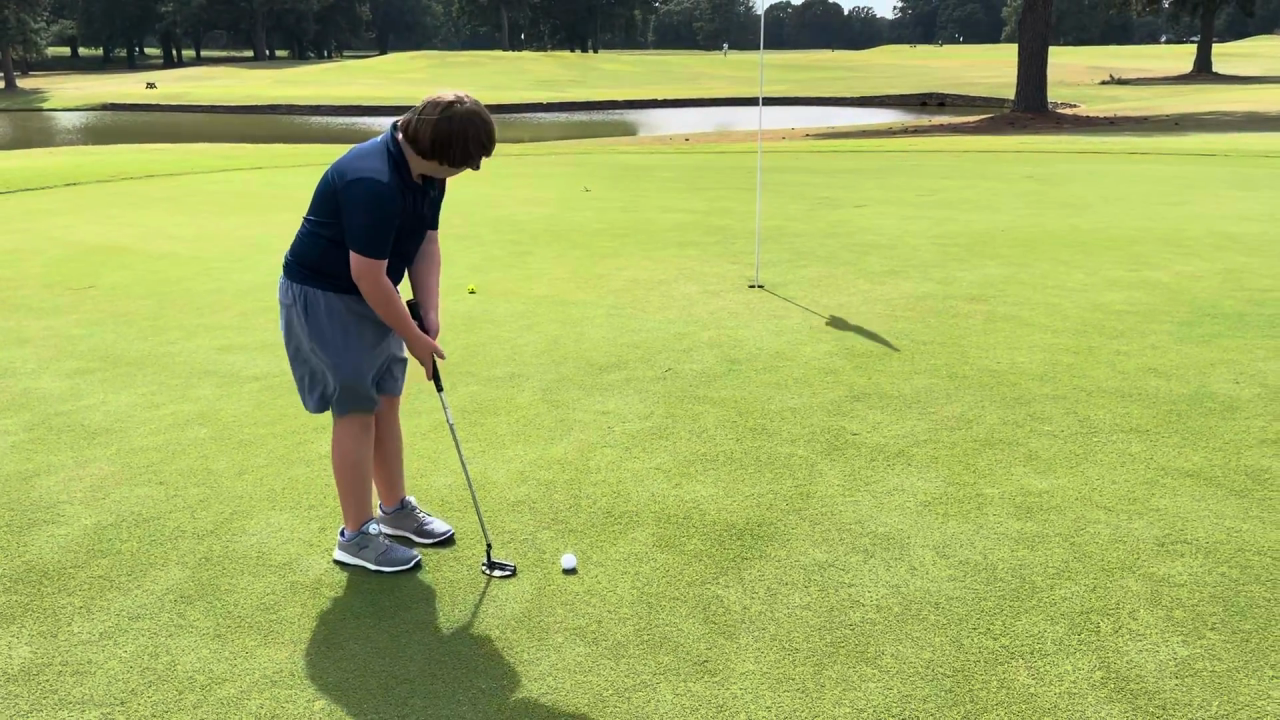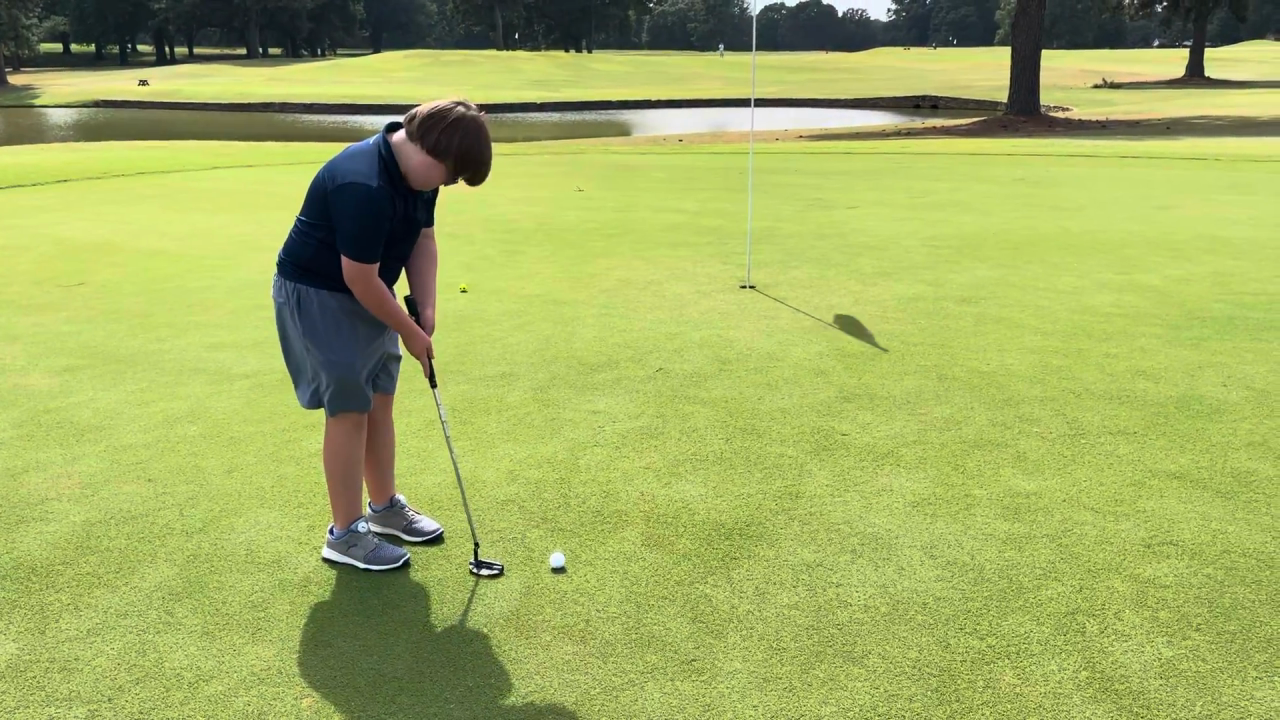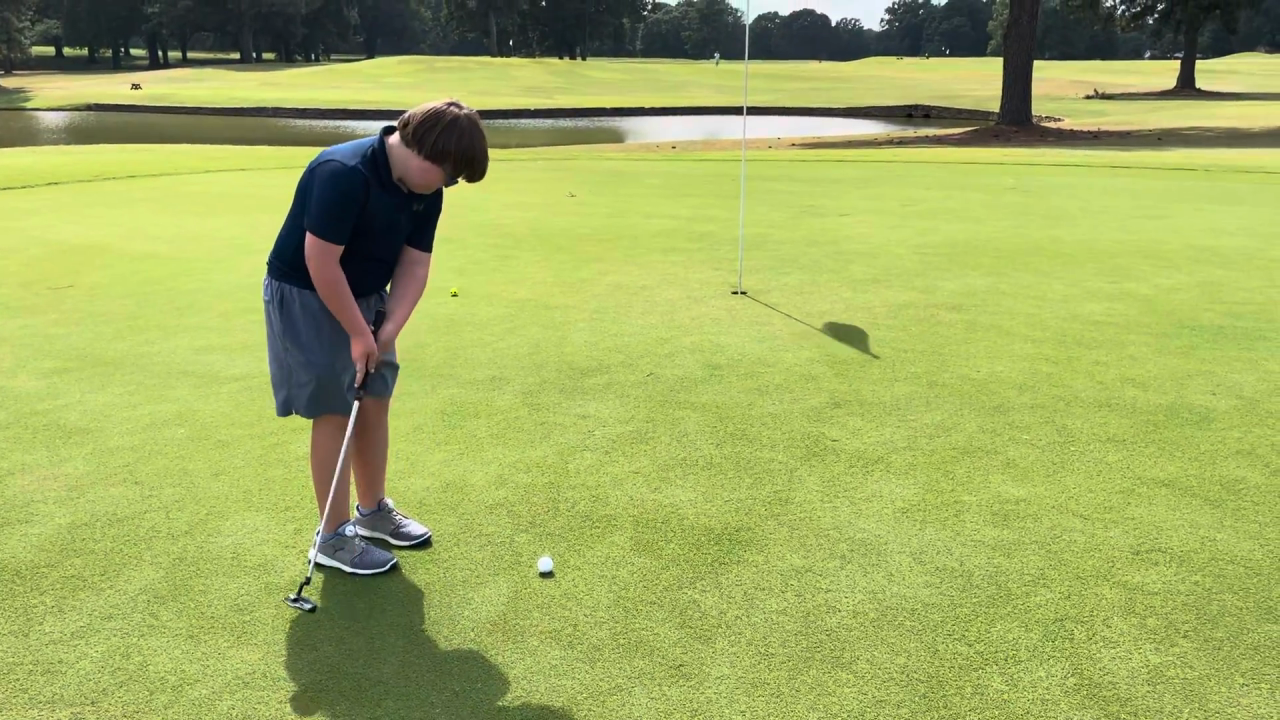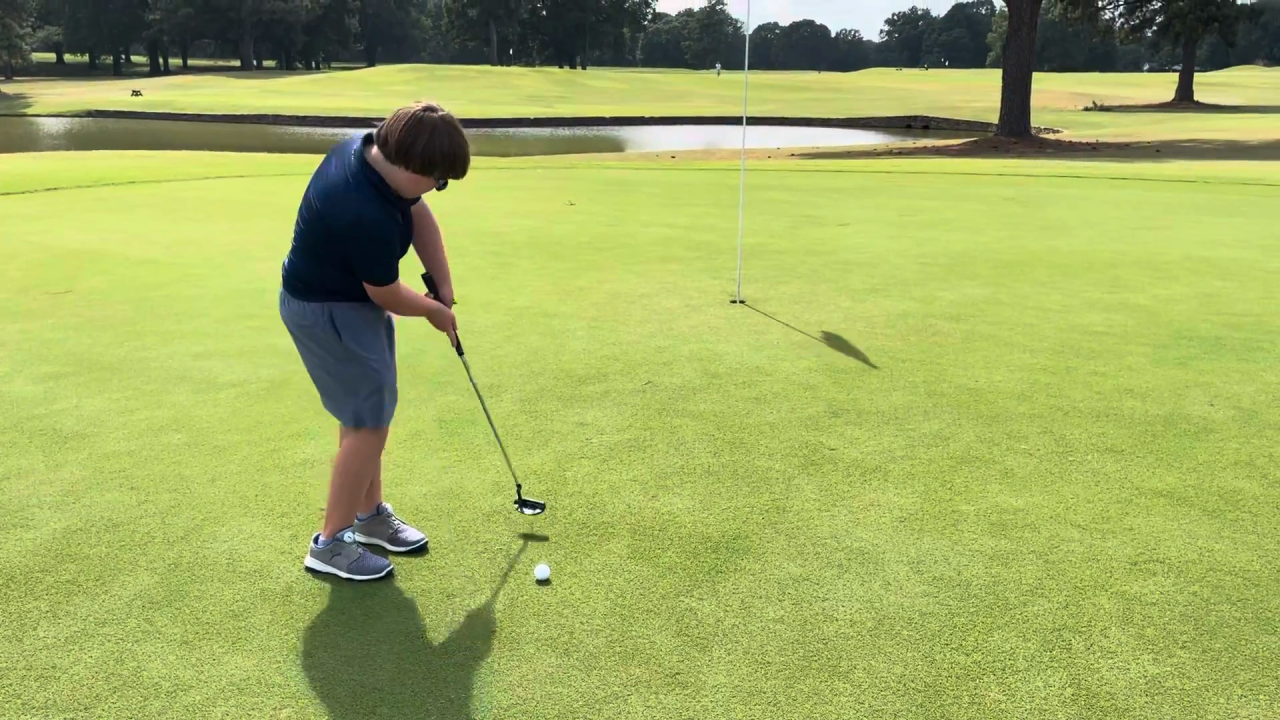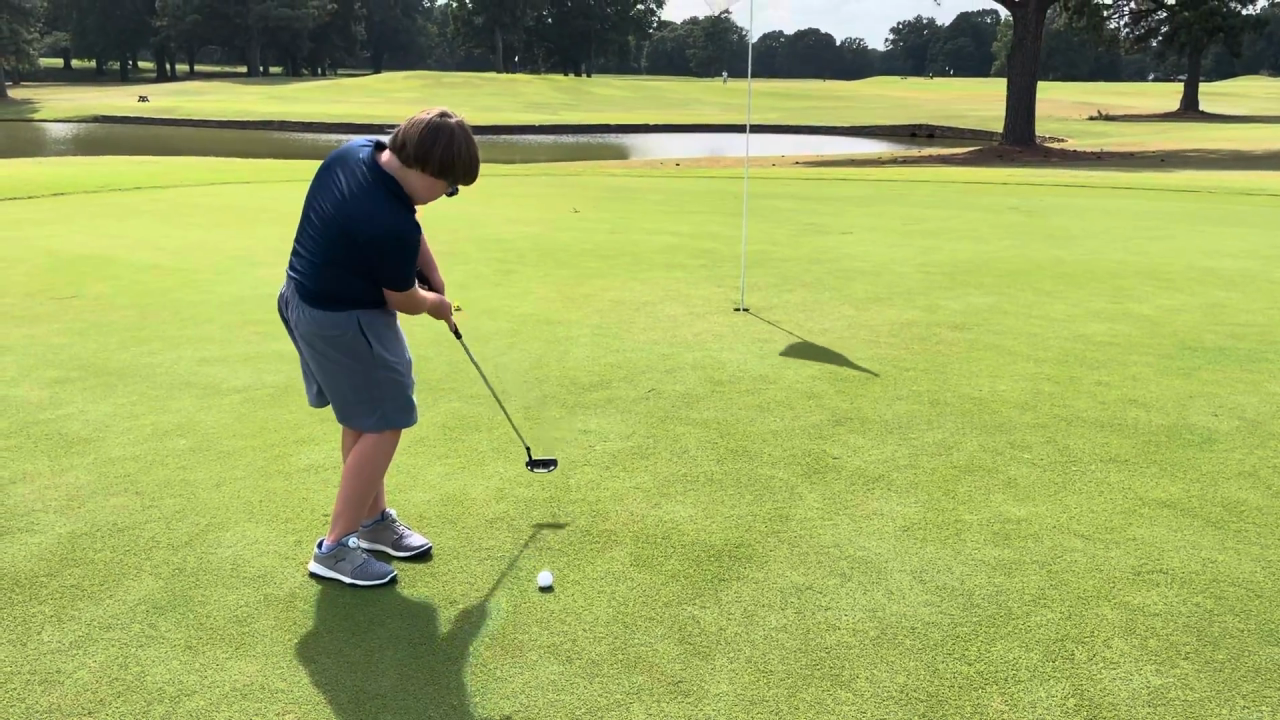
dt=0.5s
person 1, frame 1
left shoulder: (425, 174)
right shoulder: (373, 185)
left elbow: (425, 244)
right elbow: (368, 276)
left wrist: (430, 313)
right wrist: (414, 338)
left hip: (369, 296)
right hip: (322, 296)
left knee: (386, 404)
right knee: (357, 411)
left ankle: (395, 509)
right ankle: (356, 535)
person 1, frame 2
left shoulder: (417, 173)
right shoulder: (363, 186)
left elbow: (422, 239)
right elbow: (360, 278)
left wrist: (426, 309)
right wrist: (408, 331)
left hip: (365, 292)
right hip: (318, 294)
left knee: (379, 400)
right knee: (349, 409)
left ankle: (385, 506)
right ankle: (345, 533)
person 1, frame 3
left shoulder: (424, 189)
right shoulder: (343, 174)
left elbow: (414, 263)
right elbow: (321, 263)
left wrist: (389, 330)
right wrist: (357, 333)
left hip: (366, 296)
right hip: (305, 298)
left knee: (374, 403)
right knee: (335, 413)
left ankle: (373, 510)
right ankle: (333, 537)
person 1, frame 4
left shoulder: (364, 147)
right shoulder: (366, 217)
left elbow: (419, 216)
right elbow: (388, 297)
left wrist: (444, 282)
right wrist: (434, 311)
left hip: (332, 295)
right hip: (327, 310)
left knee: (366, 409)
right knee: (369, 420)
left ankle: (369, 514)
right ankle: (331, 542)
person 1, frame 5
left shoulder: (359, 152)
right shoulder: (389, 225)
right elbow: (401, 300)
left wrist: (433, 277)
right wrist: (435, 303)
left hip: (309, 299)
right hip: (342, 318)
left knee: (363, 417)
right knee: (383, 424)
left ankle: (373, 519)
right ankle: (335, 547)
